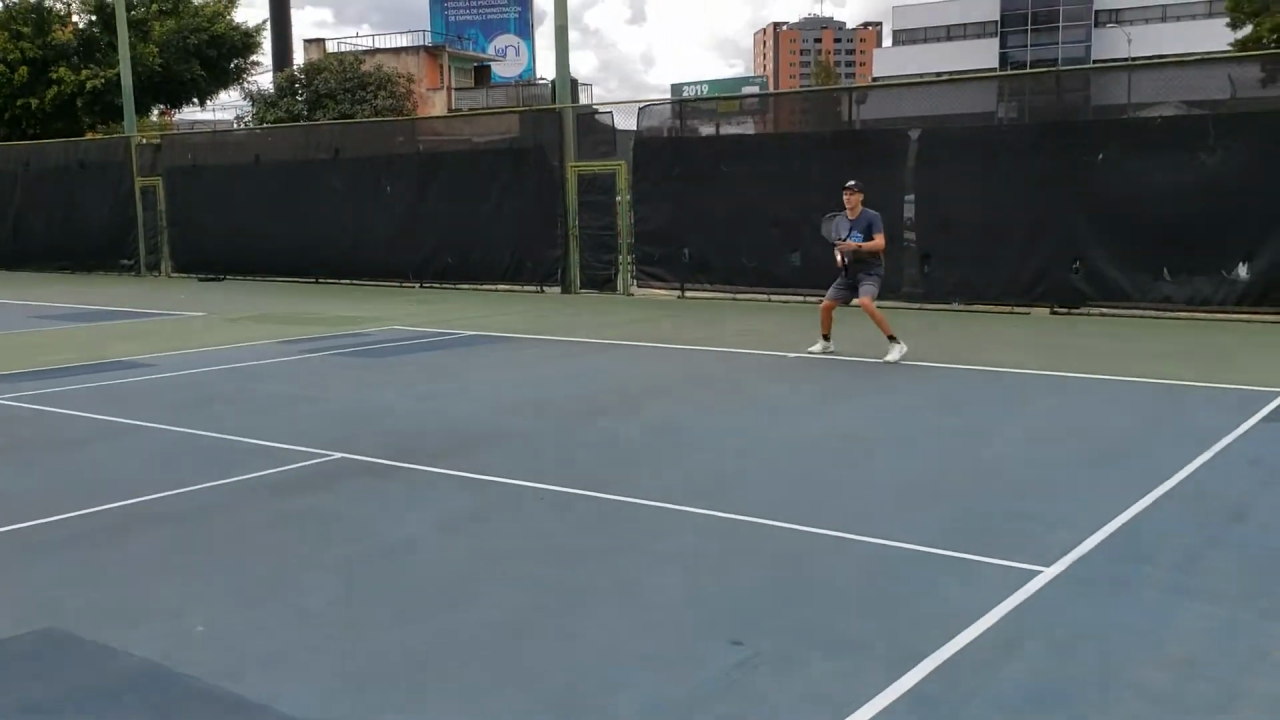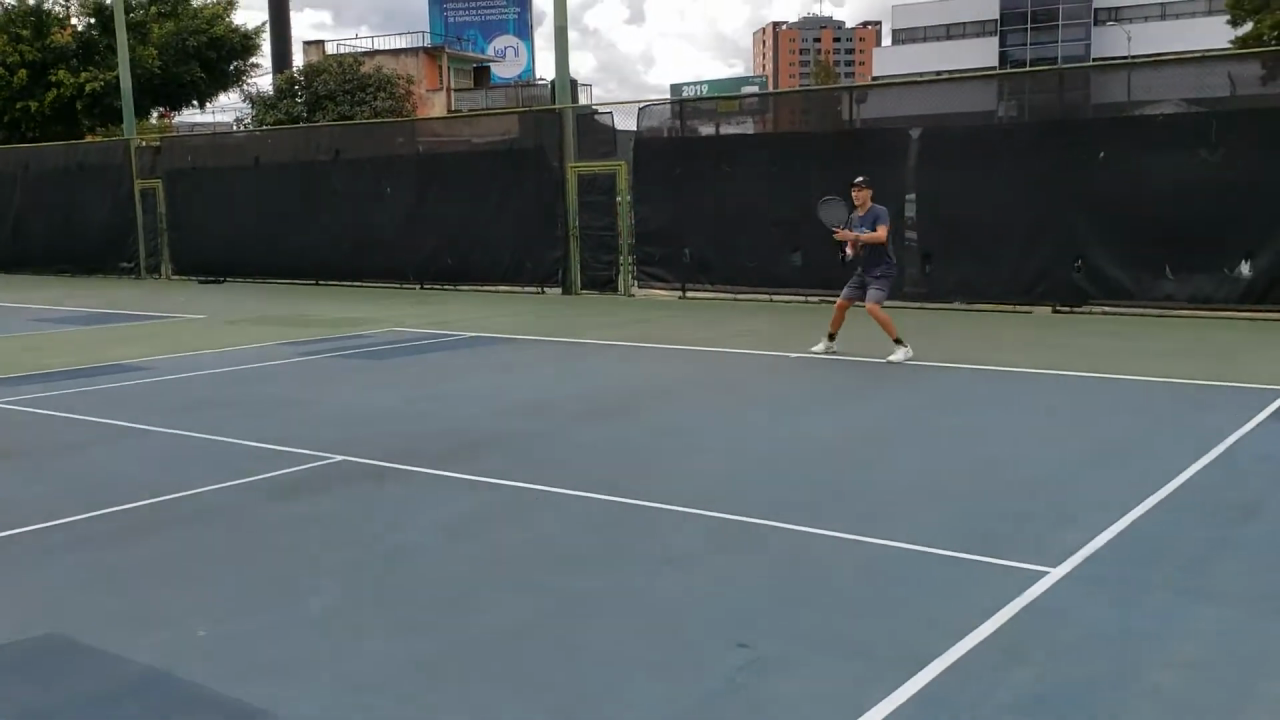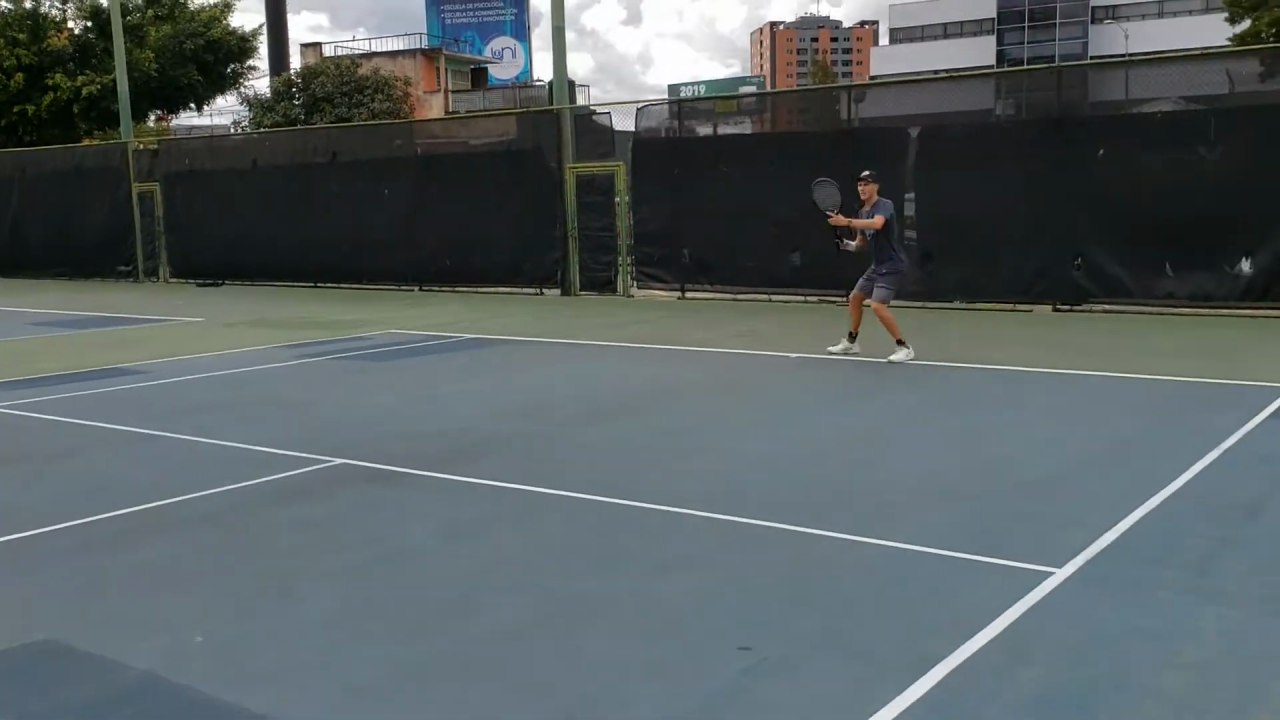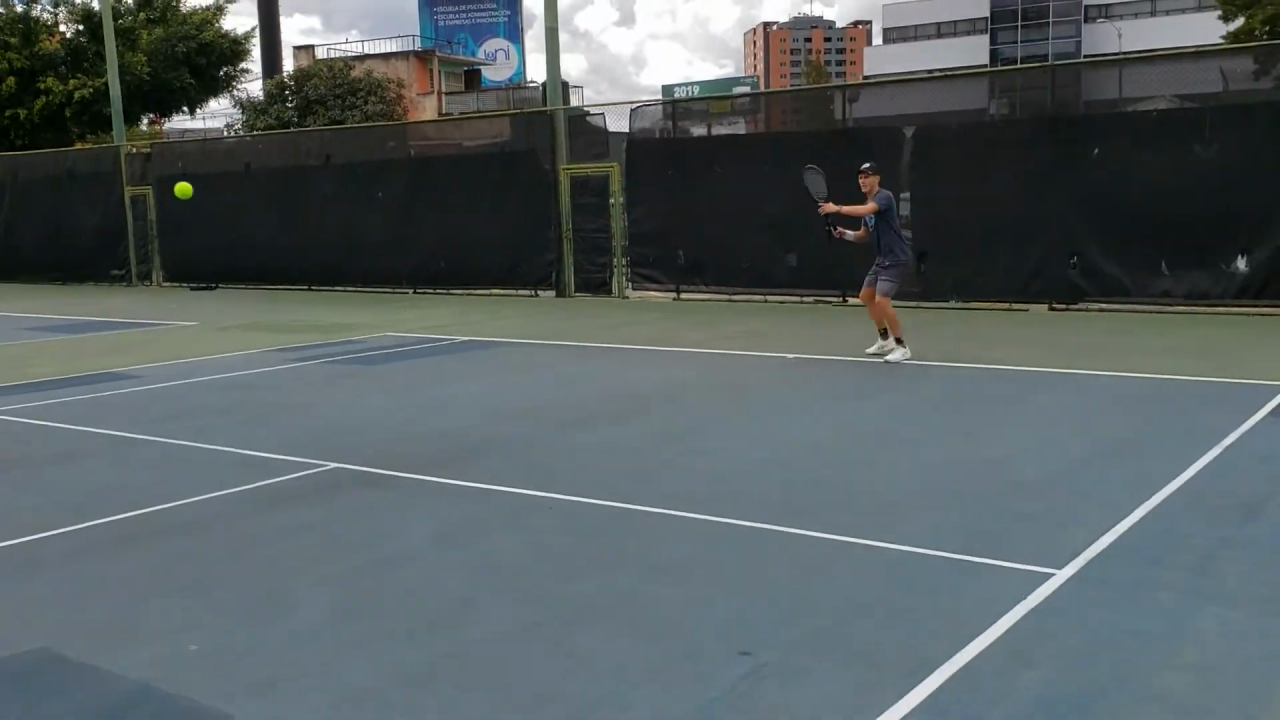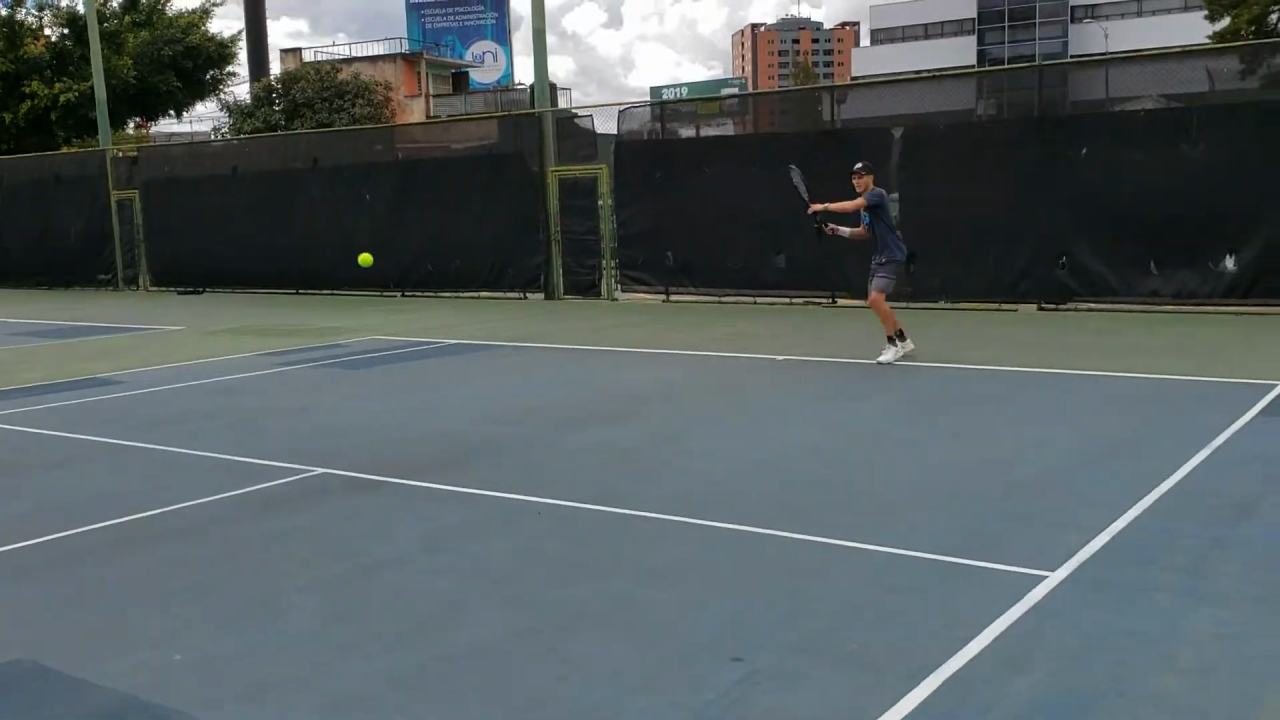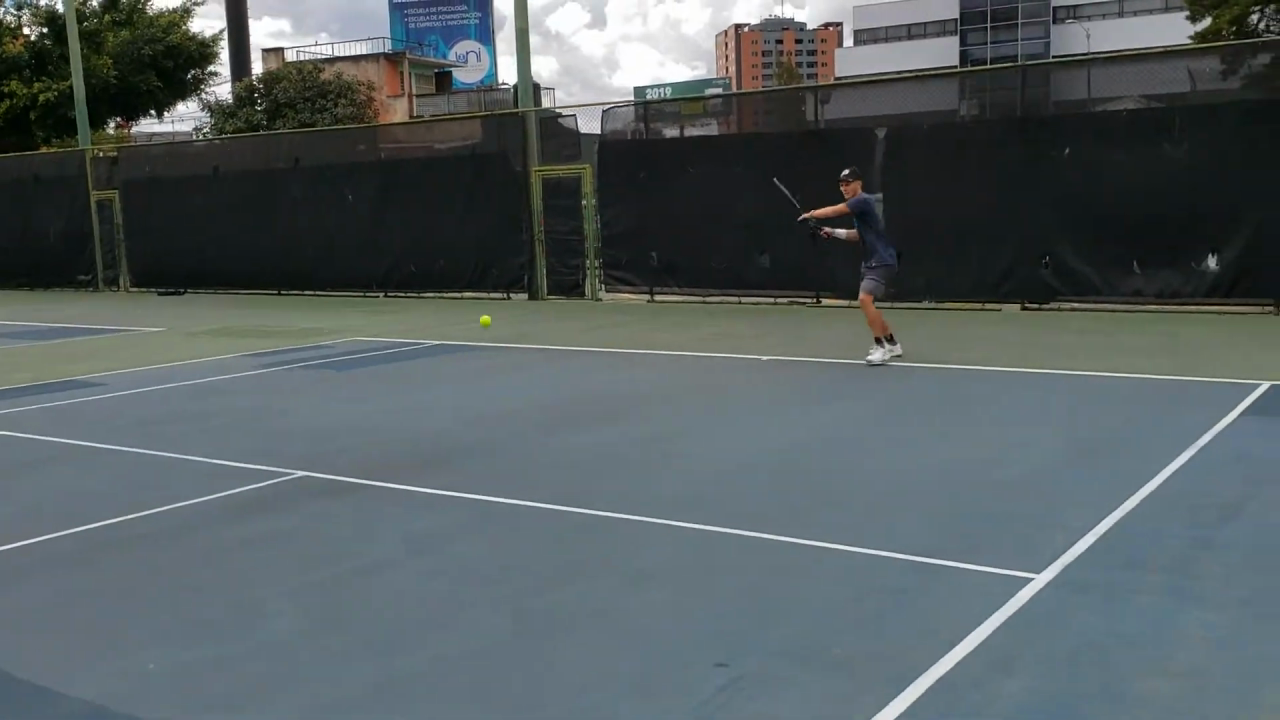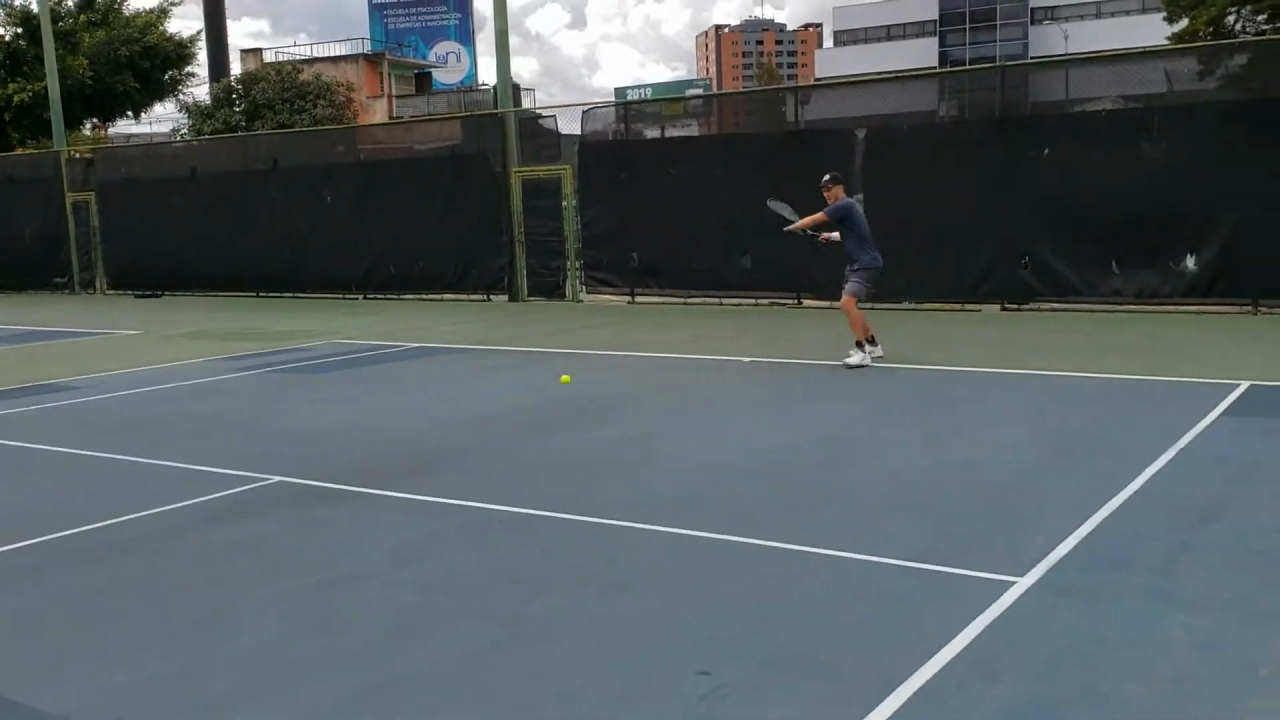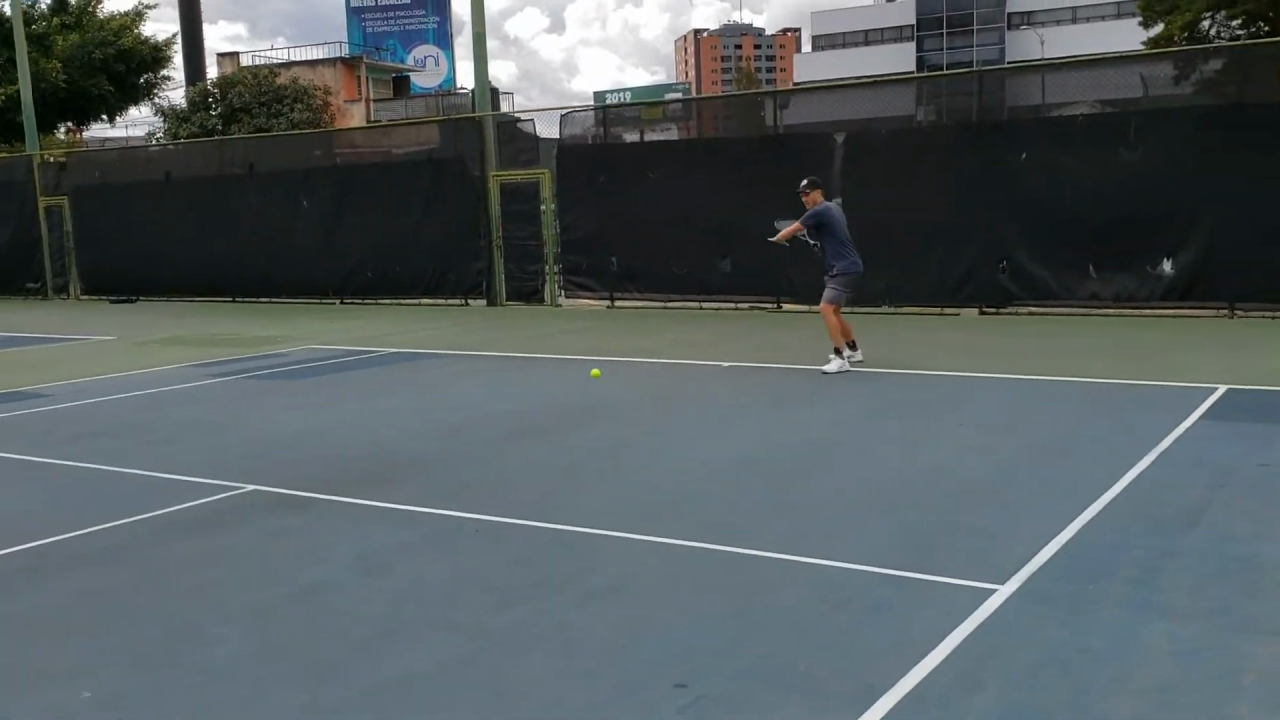
dt=0.1s
person 1, frame 1
left shoulder: (872, 217)
right shoulder: (838, 221)
left elbow: (880, 244)
left wrist: (856, 246)
right wrist: (840, 256)
left hip: (870, 272)
right hip: (849, 273)
left knee: (866, 304)
right knee: (825, 306)
left ankle: (896, 344)
right ankle: (825, 342)
person 1, frame 2
left shoulder: (880, 212)
right shoulder: (853, 218)
left elbow: (882, 236)
left wrist: (852, 236)
right wrist: (848, 253)
left hip: (883, 271)
right hip: (863, 271)
left knee: (872, 308)
right knee: (841, 304)
left ankle: (902, 348)
right ankle: (829, 342)
person 1, frame 3
left shoulder: (885, 205)
right shoulder: (862, 212)
left elbow: (876, 224)
right elbow: (861, 242)
left wrist: (846, 222)
right wrist: (849, 244)
left hip: (892, 266)
right hip: (877, 266)
left knee: (878, 306)
right knee: (855, 298)
left ankle: (904, 348)
right ankle: (850, 342)
person 1, frame 4
left shoulder: (884, 196)
right shoulder: (868, 202)
left elbow: (865, 211)
right elbow: (864, 235)
left wrist: (836, 209)
right wrist: (844, 233)
left hip: (896, 259)
right hip: (882, 260)
left knee: (881, 301)
right knee: (865, 297)
left ankle: (901, 347)
right ankle: (885, 339)
person 1, frame 5
left shoulder: (877, 194)
right shoulder: (863, 201)
left elbow: (851, 206)
right elbow: (864, 232)
left wrist: (824, 207)
right wrist: (839, 230)
left hip: (892, 257)
right hip: (880, 257)
left knee: (877, 298)
right knee: (873, 302)
left ankle: (894, 346)
right ankle: (903, 341)
person 1, frame 6
left shoulder: (863, 200)
right shoulder: (859, 202)
left elbow: (833, 211)
left wrist: (810, 214)
right wrist: (834, 232)
left hip: (883, 262)
right hip: (874, 262)
left knee: (864, 299)
right knee: (867, 304)
left ankle: (881, 348)
right ankle: (892, 345)
person 1, frame 7
left shoulder: (844, 205)
right shoulder: (844, 207)
left elbow: (812, 220)
left wrist: (793, 227)
right wrist: (831, 236)
left hip: (867, 264)
right hip: (858, 264)
left knee: (847, 303)
right knee: (850, 306)
left ankle: (861, 352)
right ankle: (873, 346)
person 1, frame 8
left shoulder: (818, 212)
right shoulder: (833, 208)
left elbow: (788, 232)
left wrist: (777, 238)
right wrist: (820, 238)
left hip: (845, 269)
right hip: (846, 268)
left knee: (825, 309)
right knee: (833, 312)
left ankle: (840, 358)
right ankle: (853, 350)
